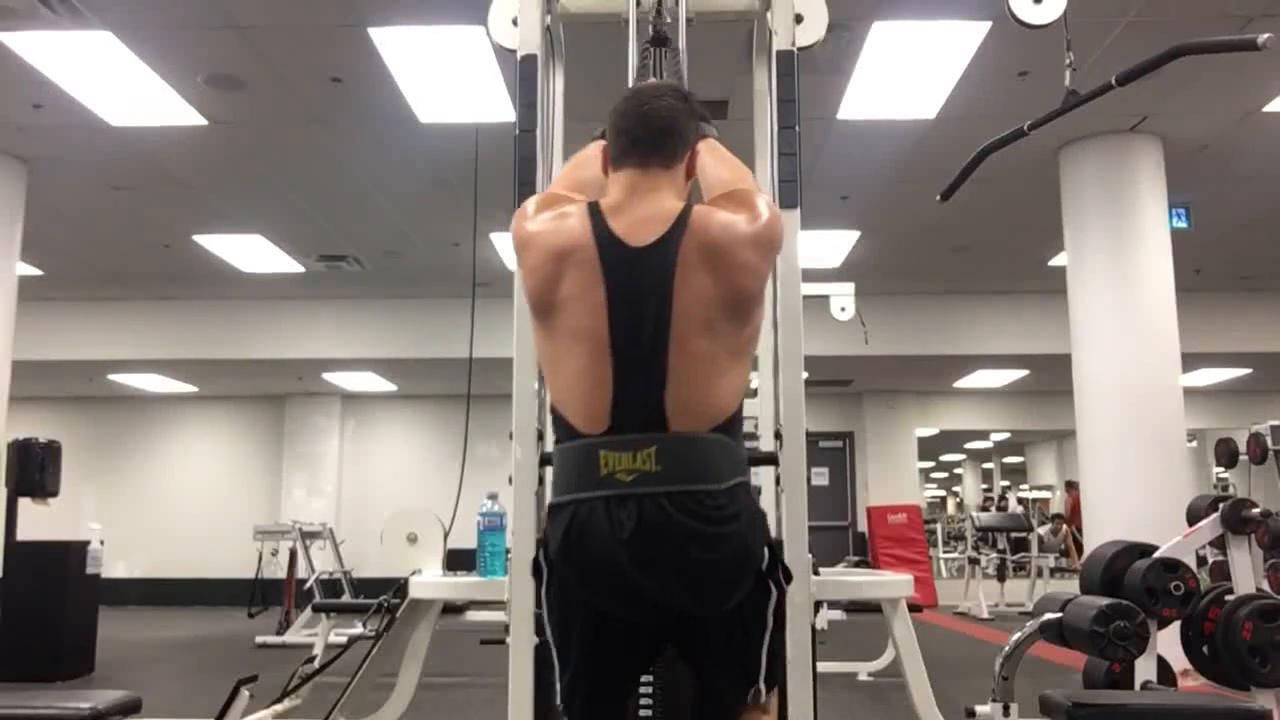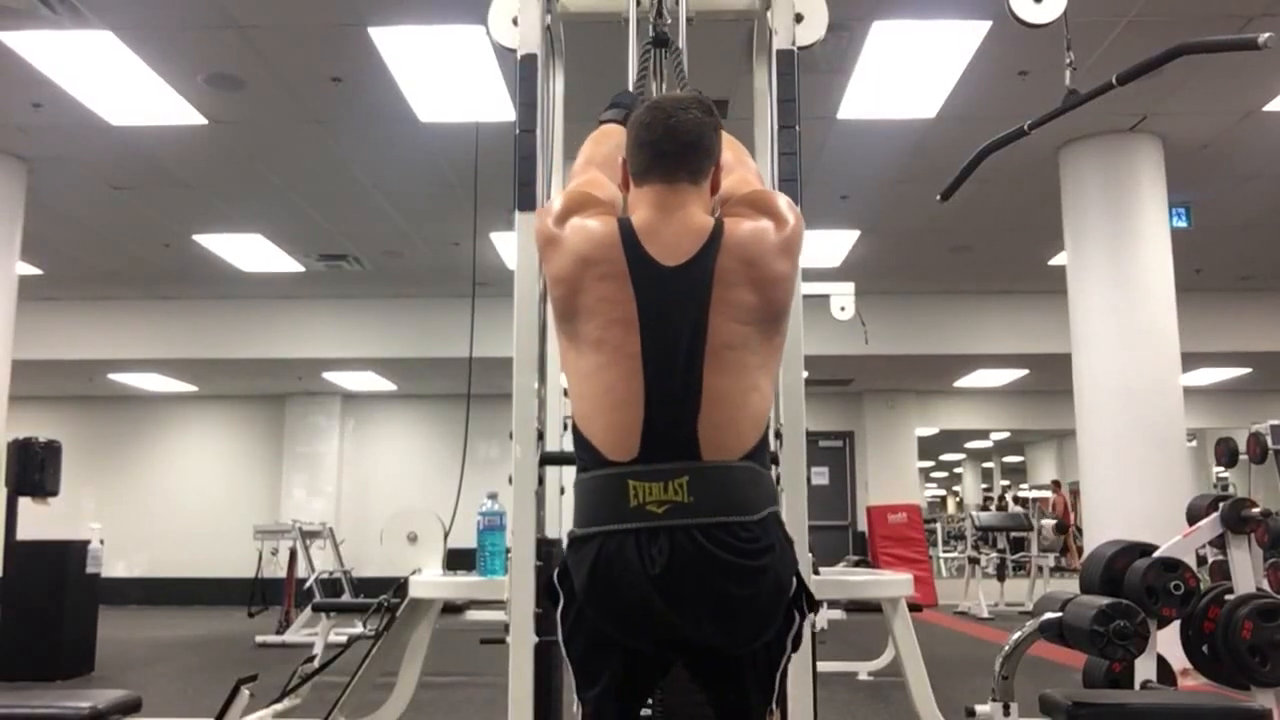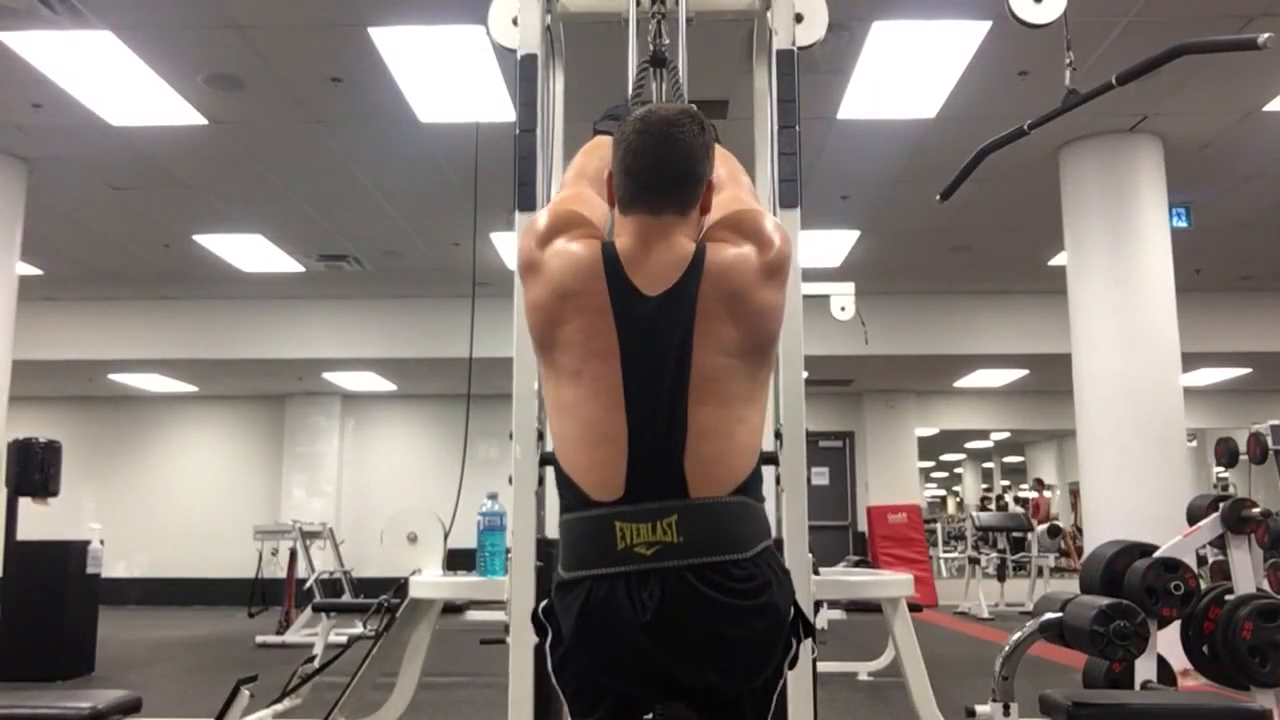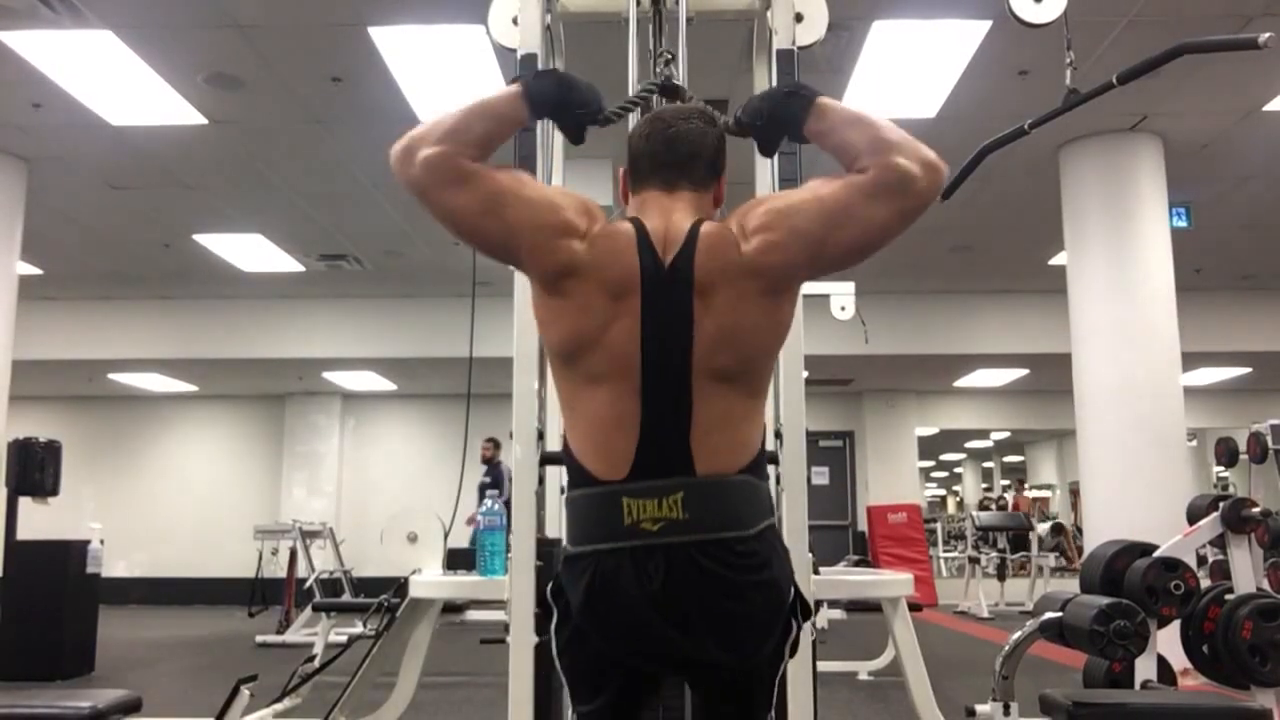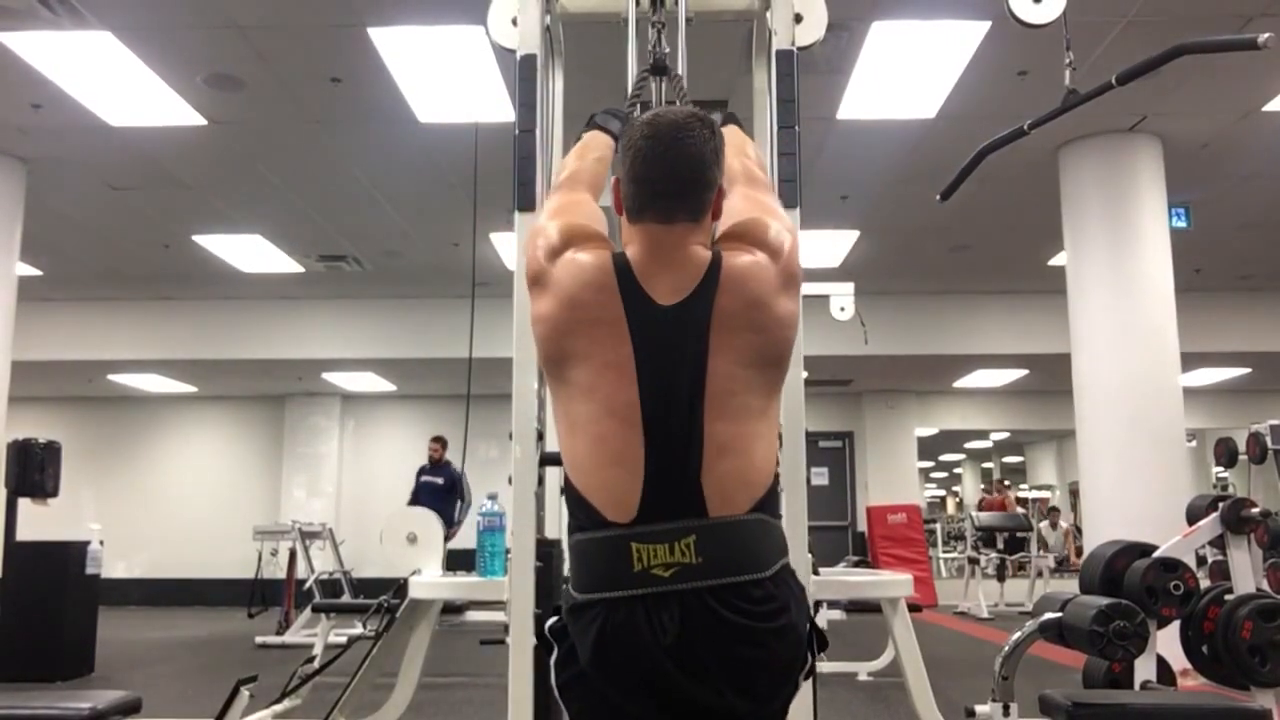
dt=0.7s
person 1, frame 1
left shoulder: (542, 230)
right shoulder: (745, 228)
right elbow: (732, 178)
left wrist: (608, 139)
right wrist: (705, 135)
left hip: (587, 525)
right hip: (709, 521)
person 1, frame 2
left shoulder: (572, 237)
right shoulder: (767, 236)
left elbow: (591, 168)
right elbow: (740, 170)
left wrist: (616, 116)
right wrist: (701, 122)
left hip: (611, 557)
right hip: (738, 554)
person 1, frame 3
left shoulder: (553, 263)
right shoulder: (754, 262)
left elbow: (578, 183)
right elbow: (732, 186)
left wrist: (608, 129)
right wrist: (697, 135)
left hip: (600, 600)
right hip: (733, 594)
person 1, frame 4
left shoulder: (568, 248)
right shoulder: (764, 250)
left elbow: (420, 160)
right elbow: (915, 174)
left wrist: (535, 96)
right wrist: (805, 111)
left hip: (606, 578)
right hip: (738, 574)
person 1, frame 5
left shoulder: (563, 277)
right shoulder: (764, 272)
left elbow: (571, 186)
right elbow: (750, 182)
left wrist: (603, 130)
right wrist: (726, 125)
left hip: (612, 625)
right hip: (749, 616)
